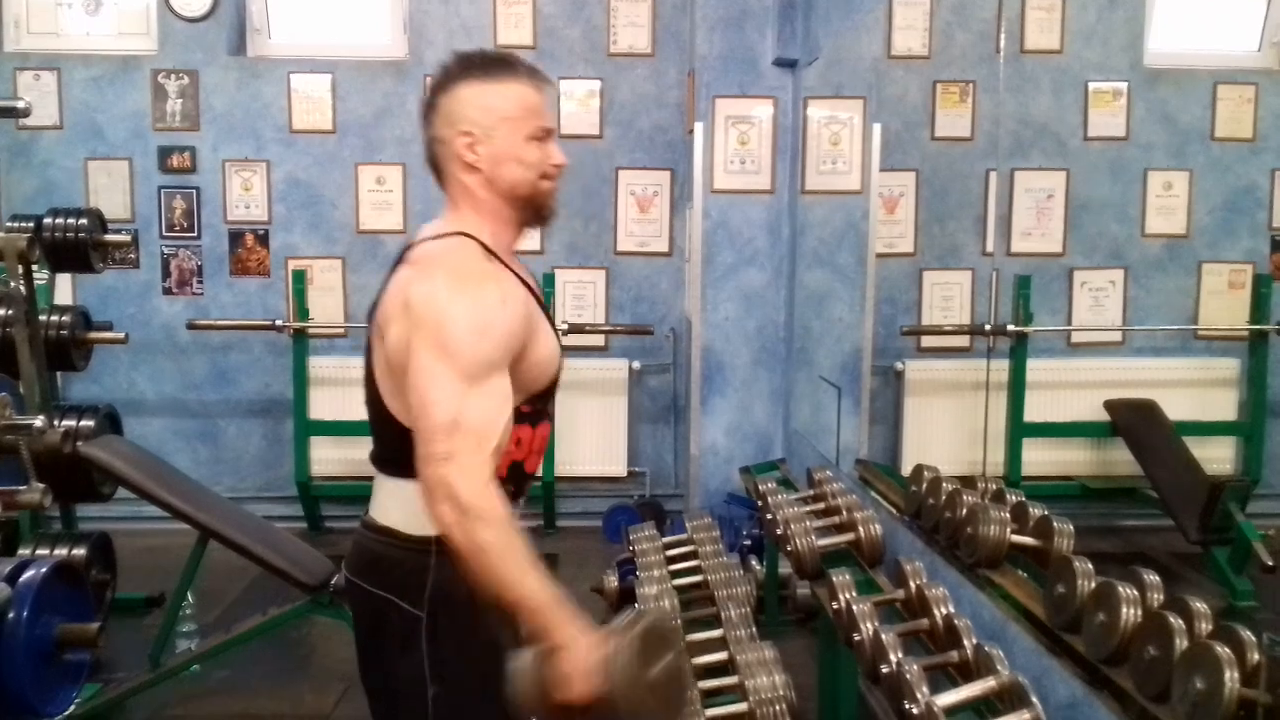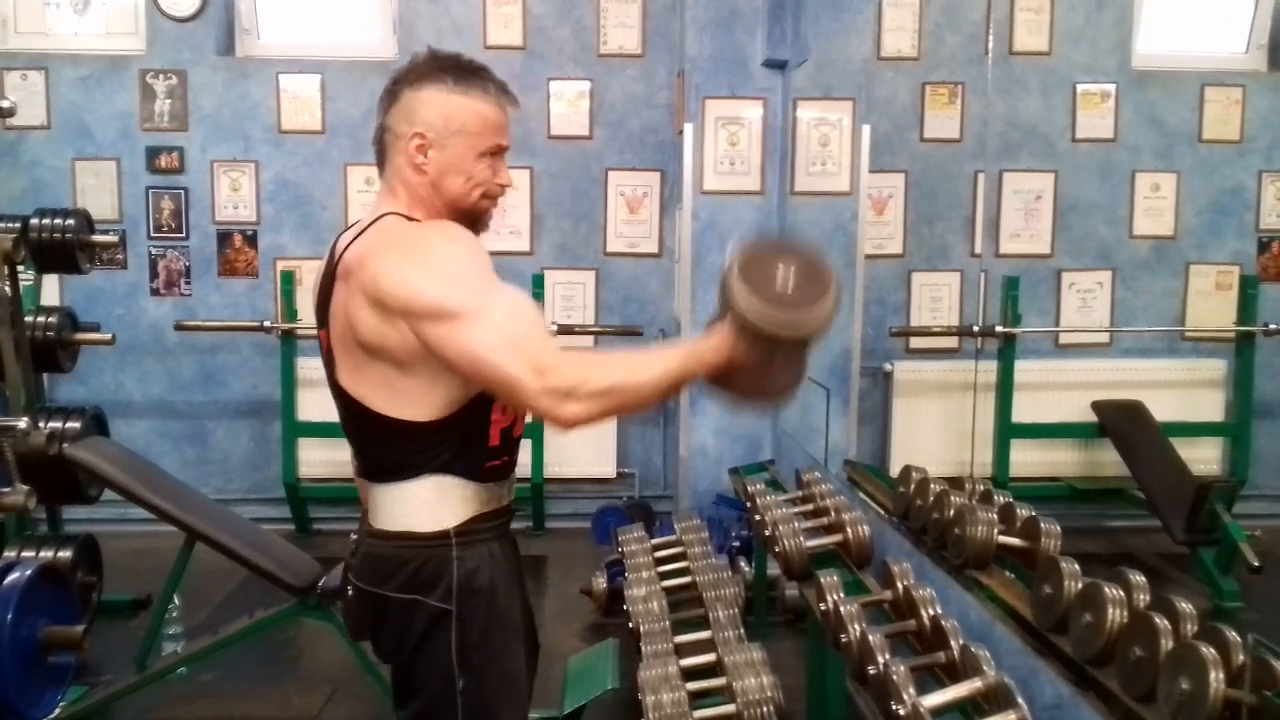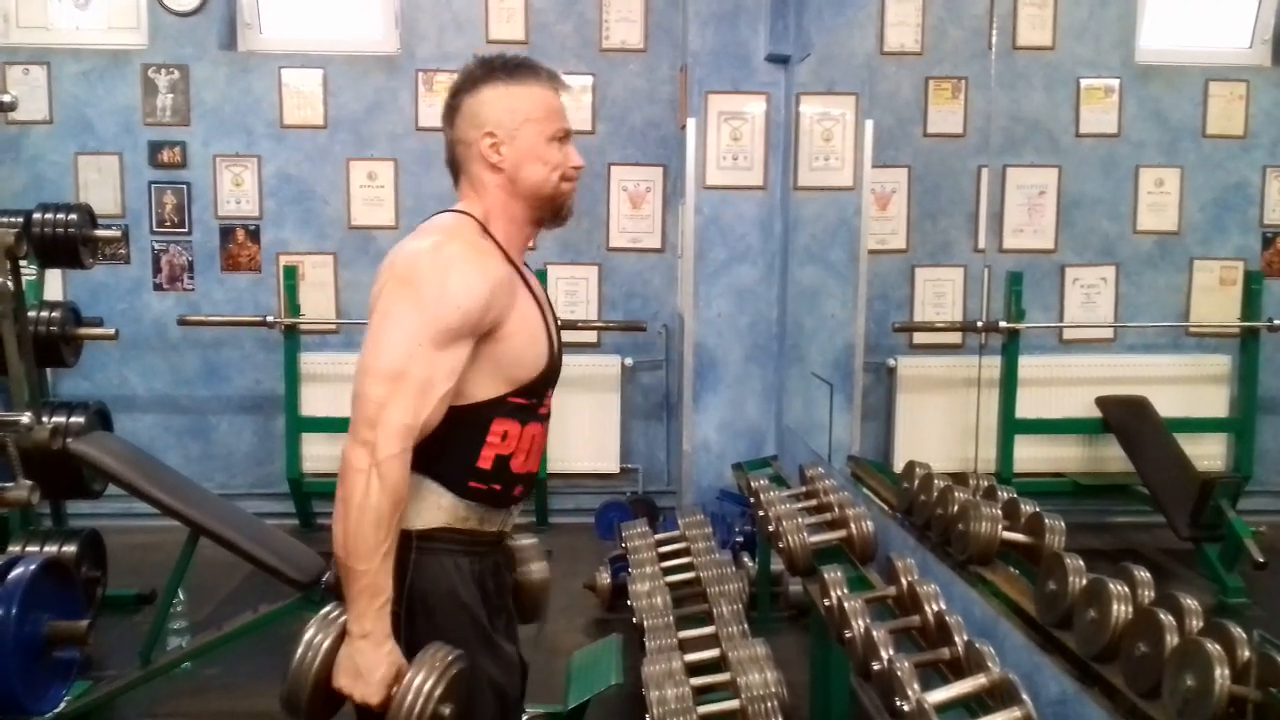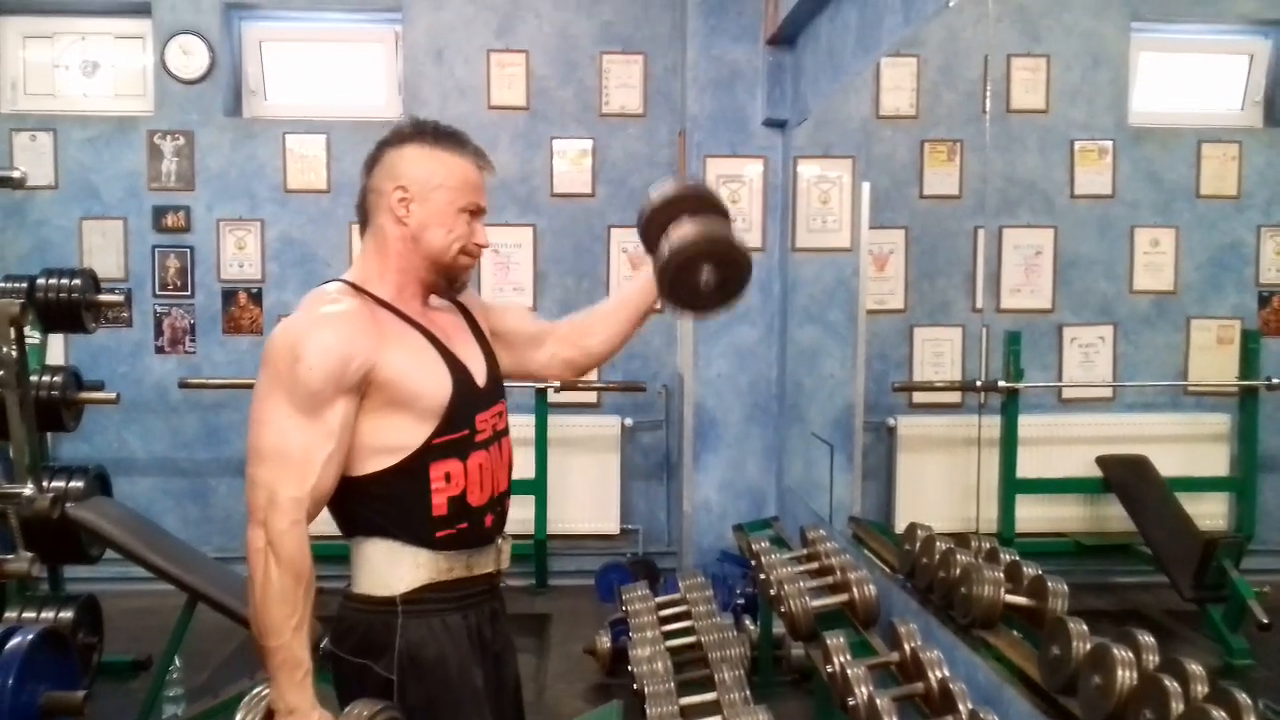
dt=1s
person 1, frame 1
left shoulder: (464, 260)
right shoulder: (463, 286)
right elbow: (461, 492)
right wrist: (564, 633)
left hip: (448, 558)
right hip: (426, 573)
person 1, frame 2
left shoulder: (370, 251)
right shoulder: (419, 258)
right elbow: (562, 388)
right wrist: (713, 349)
left hip: (429, 553)
right hip: (444, 567)
person 1, frame 3
left shoulder: (499, 267)
right shoulder: (451, 263)
right elbow: (377, 447)
right wrist: (368, 631)
left hip: (470, 564)
right hip: (421, 572)
person 1, frame 4
left shoulder: (461, 317)
right shoulder: (329, 334)
left elbow: (566, 346)
right elbow: (275, 524)
left wrist: (659, 272)
left hip: (480, 614)
right hip: (403, 633)
